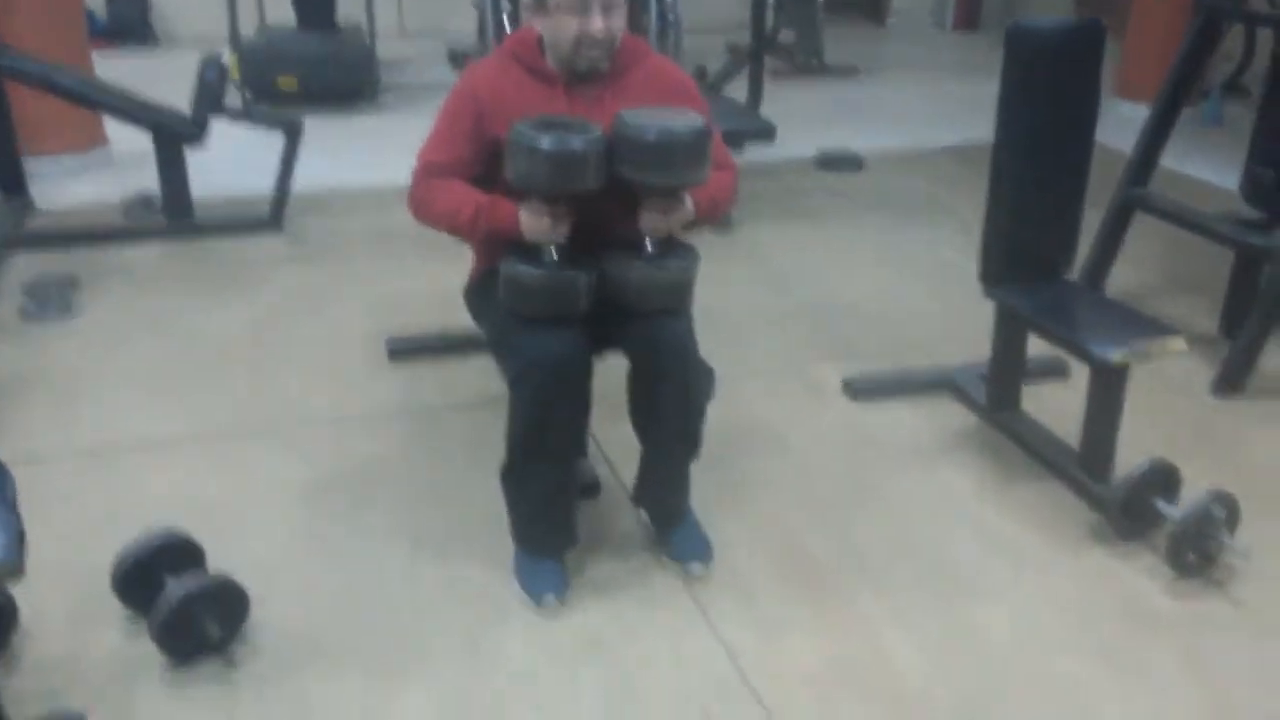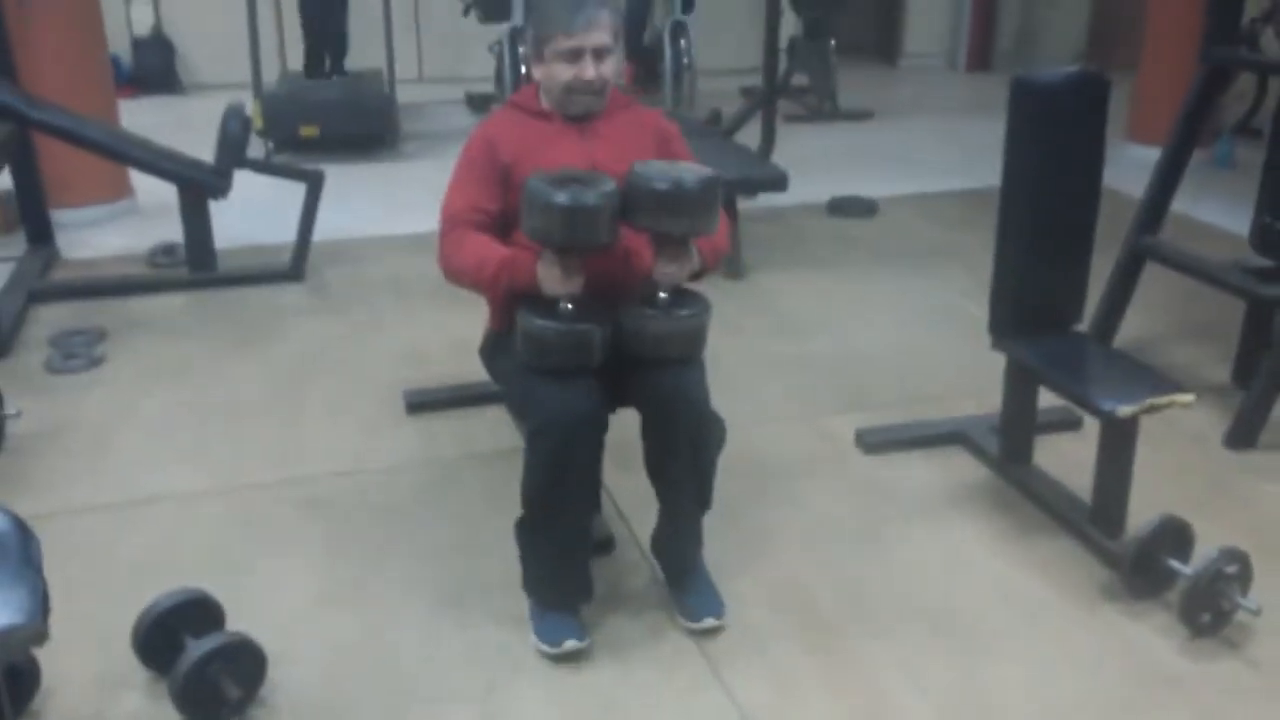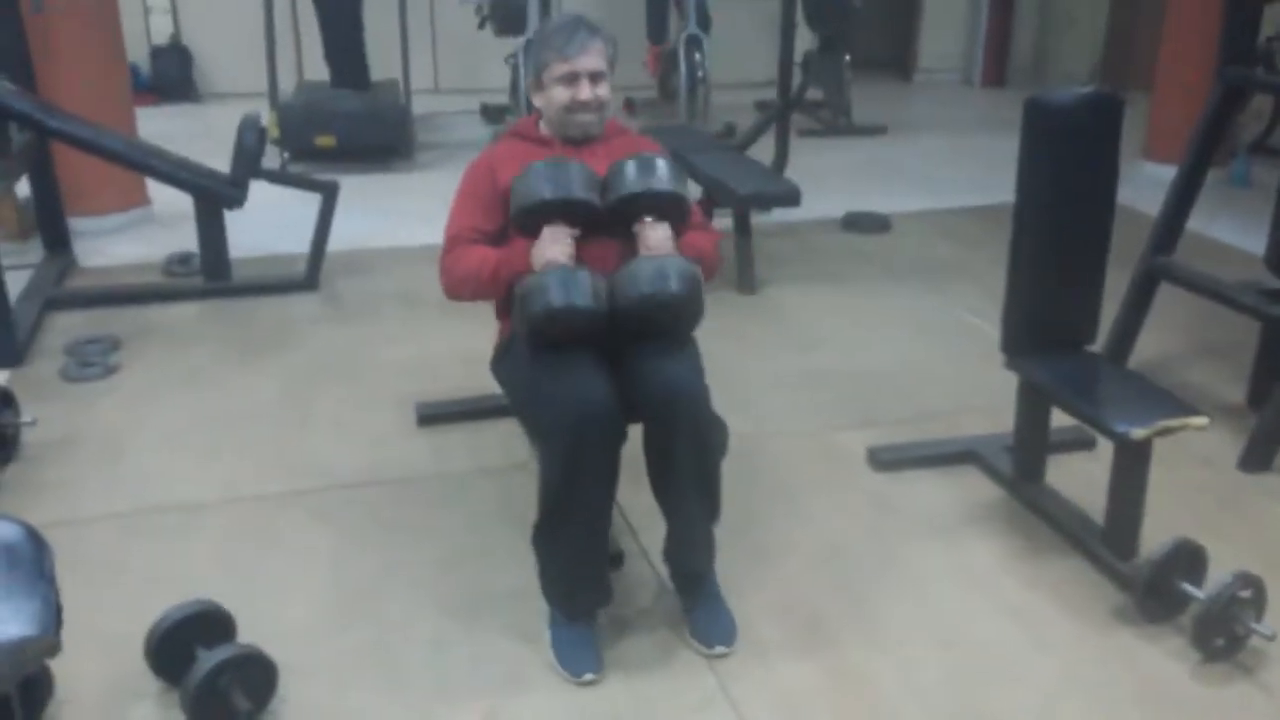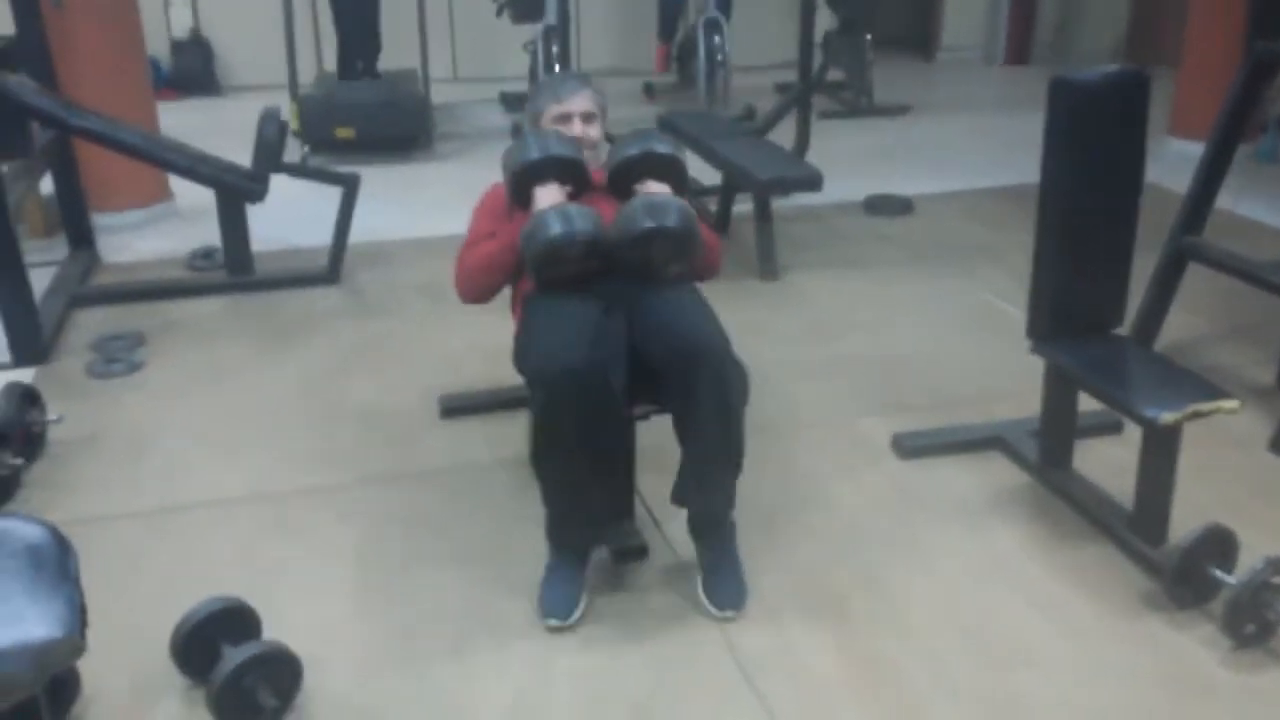
dt=0.5s
person 1, frame 1
left shoulder: (662, 78)
right shoulder: (490, 82)
left elbow: (719, 172)
right elbow: (431, 187)
left wrist: (687, 206)
right wrist: (512, 218)
left knee: (672, 346)
right knee: (550, 357)
left ankle: (668, 503)
right ankle: (539, 534)
person 1, frame 2
left shoulder: (651, 128)
right shoulder: (499, 135)
left elbow: (712, 221)
right elbow: (457, 244)
left wrist: (692, 255)
right wrist: (530, 271)
left knee: (685, 400)
right knee: (565, 414)
left ankle: (682, 556)
right ankle: (553, 590)
person 1, frame 3
left shoulder: (643, 153)
right shoulder: (500, 162)
left elbow: (706, 245)
right elbow: (457, 270)
left wrist: (676, 248)
right wrist: (526, 259)
left knee: (683, 399)
right knee: (586, 411)
left ankle: (694, 570)
right ankle: (570, 598)
person 1, frame 4
left shoulder: (636, 182)
right shoulder: (510, 194)
left elbow: (710, 261)
right elbow: (471, 282)
right wrist: (535, 225)
left hip: (648, 287)
right hip: (563, 293)
left knee: (710, 360)
right knee: (567, 373)
left ankle: (713, 525)
right ankle: (570, 546)
